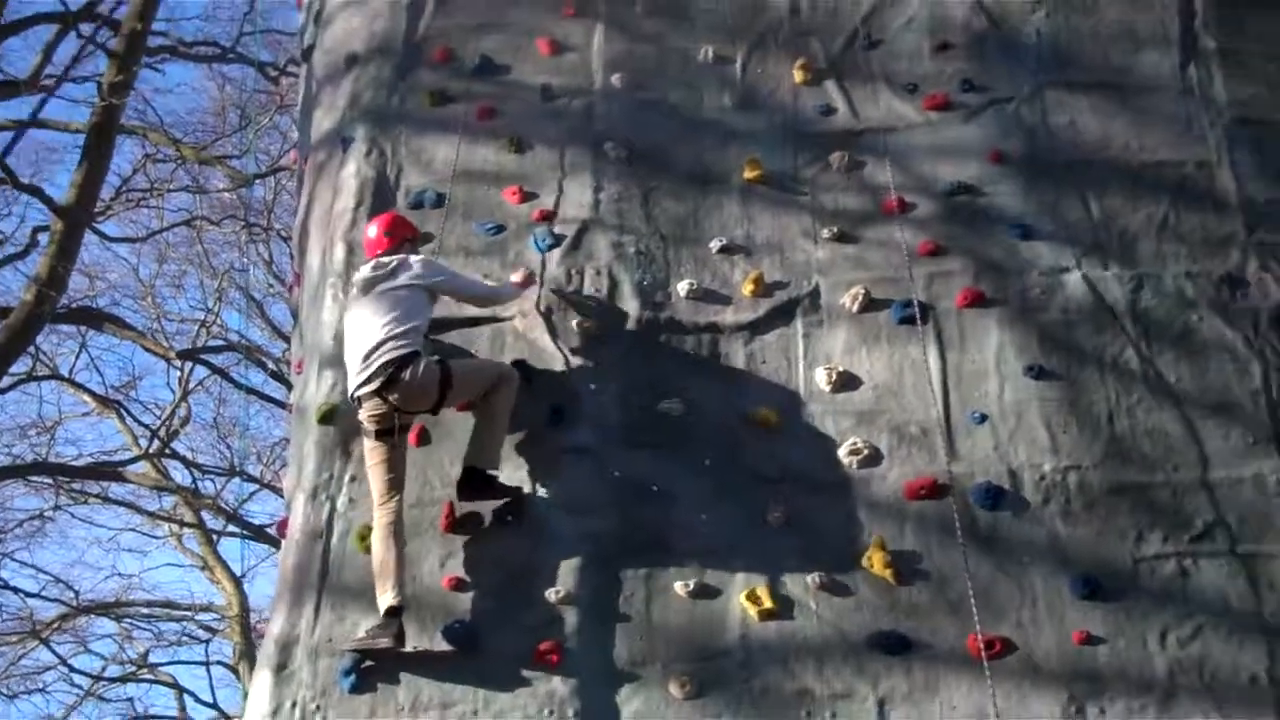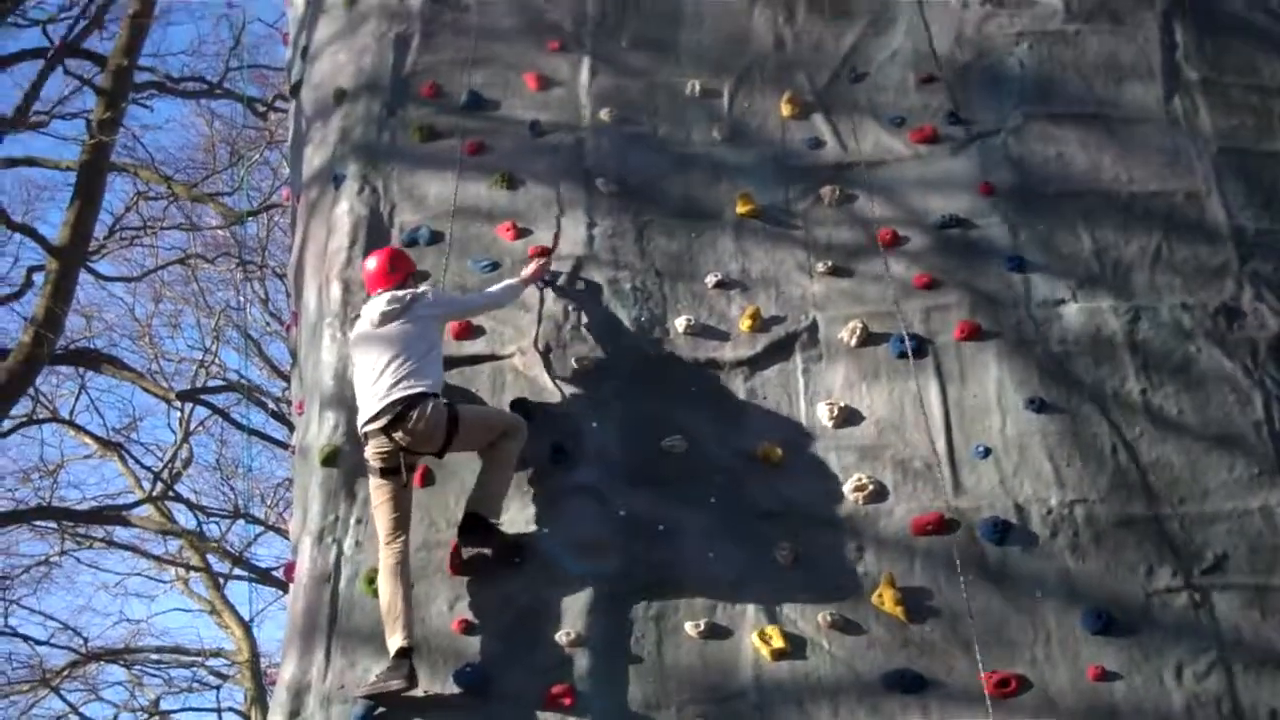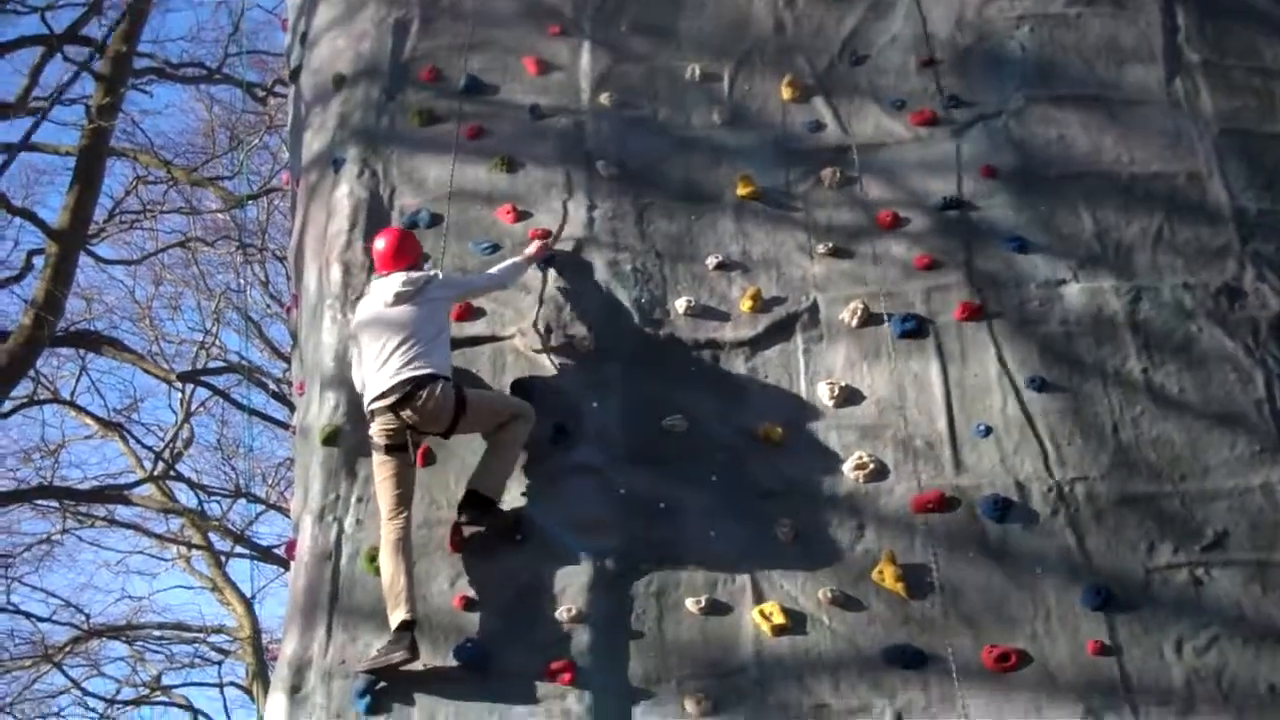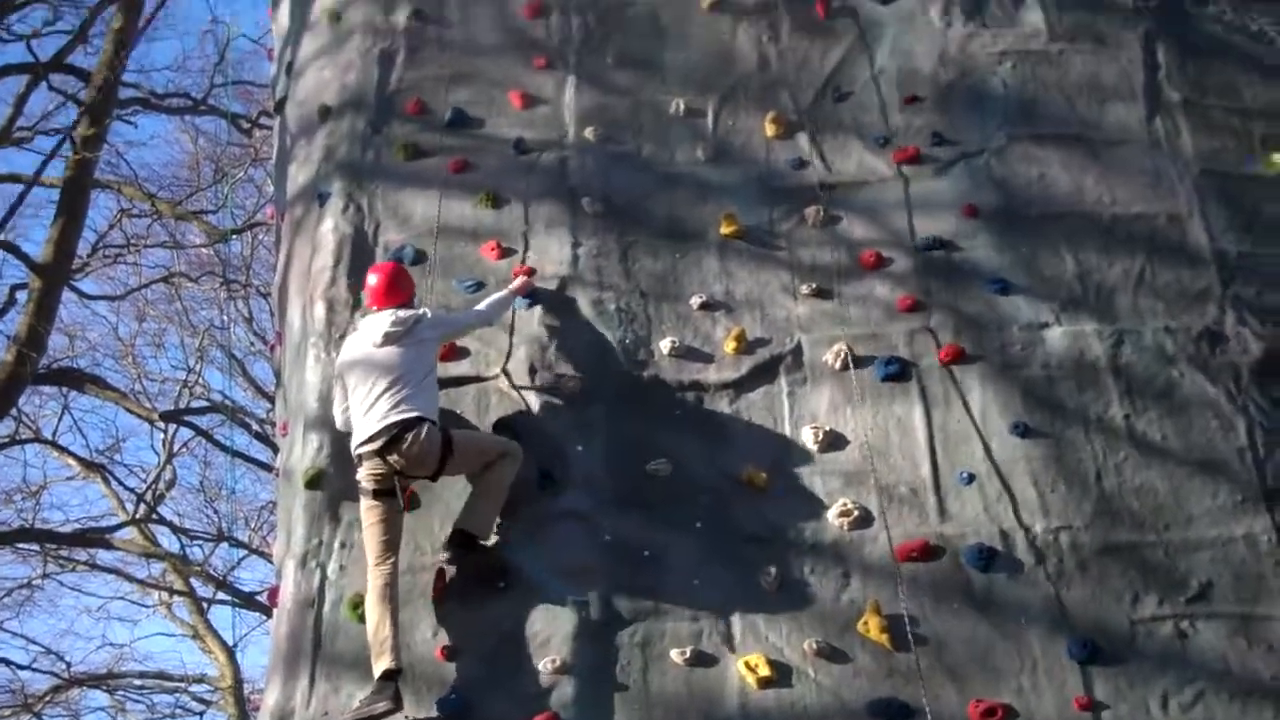
dt=0.2s
person 1, frame 1
left shoulder: (357, 293)
right shoulder: (417, 267)
right elbow: (485, 295)
right wrist: (516, 286)
left hip: (368, 400)
right hip: (409, 375)
left knee: (386, 507)
right knee: (503, 375)
left ankle: (390, 615)
right ankle: (476, 475)
person 1, frame 2
left shoulder: (359, 329)
right shoulder: (427, 301)
right elbow: (490, 299)
right wrist: (526, 279)
left hip: (375, 437)
right hip: (419, 415)
left knee: (392, 547)
right knee: (511, 427)
left ankle: (400, 657)
right ankle: (477, 521)
person 1, frame 3
left shoulder: (363, 309)
right shoulder: (435, 284)
left elbow: (359, 381)
right elbow: (494, 279)
right wrist: (528, 257)
left hip: (382, 416)
right hip: (429, 396)
left knee: (394, 523)
right knee: (520, 413)
left ankle: (402, 630)
right ankle: (479, 501)
person 1, frame 4
left shoulder: (349, 347)
right shoulder: (424, 324)
left elbow: (342, 420)
right elbow: (482, 315)
right wrist: (514, 290)
left hip: (370, 460)
right hip: (416, 440)
left knee: (381, 570)
right knee: (507, 452)
left ankle: (386, 680)
right ankle: (465, 539)
